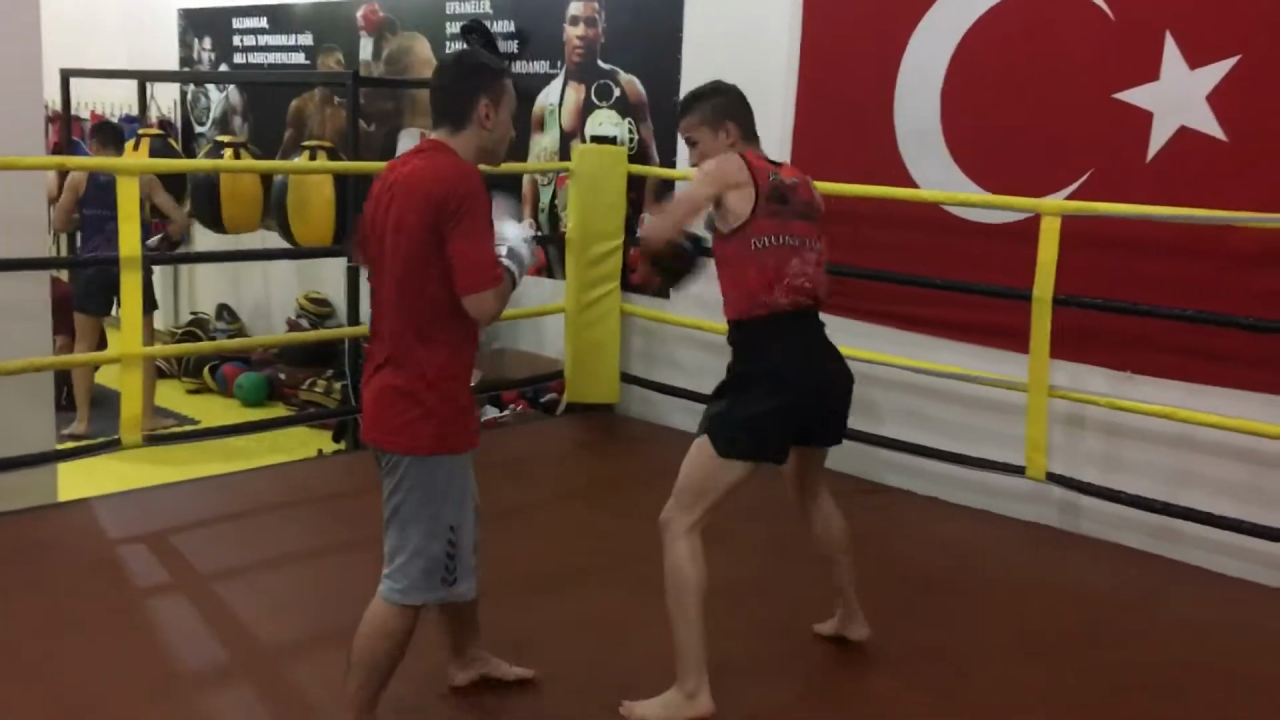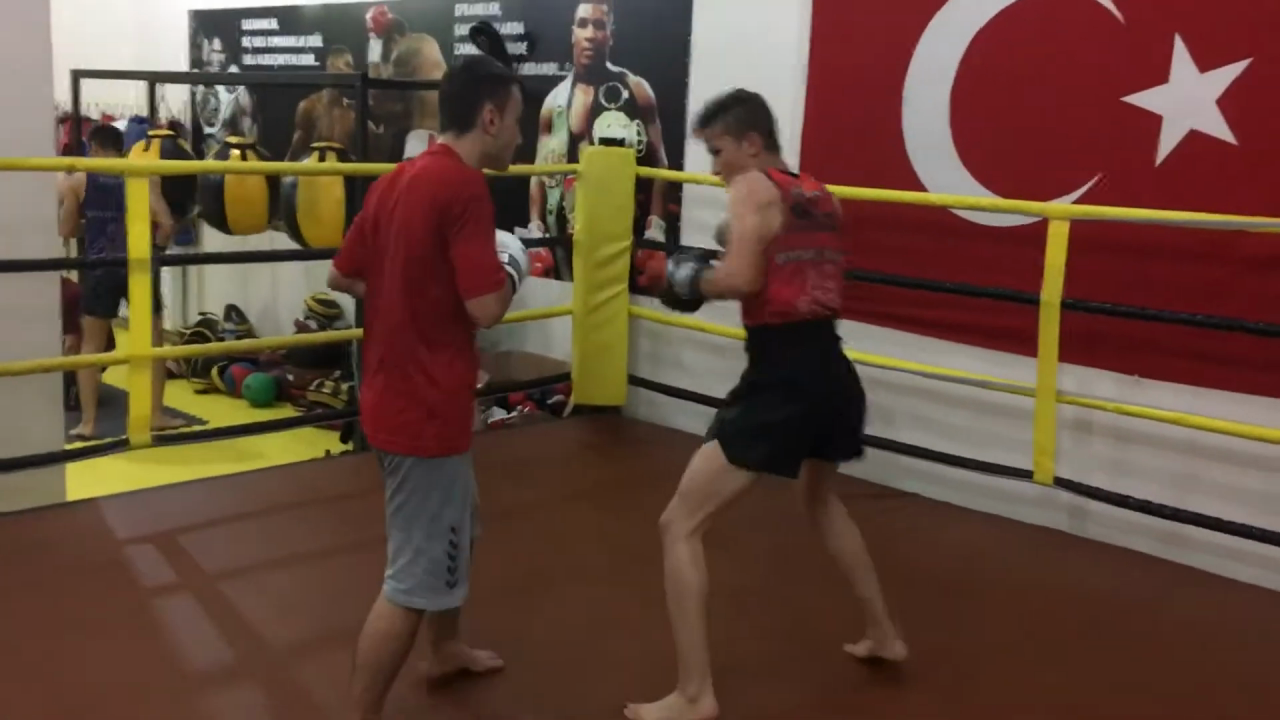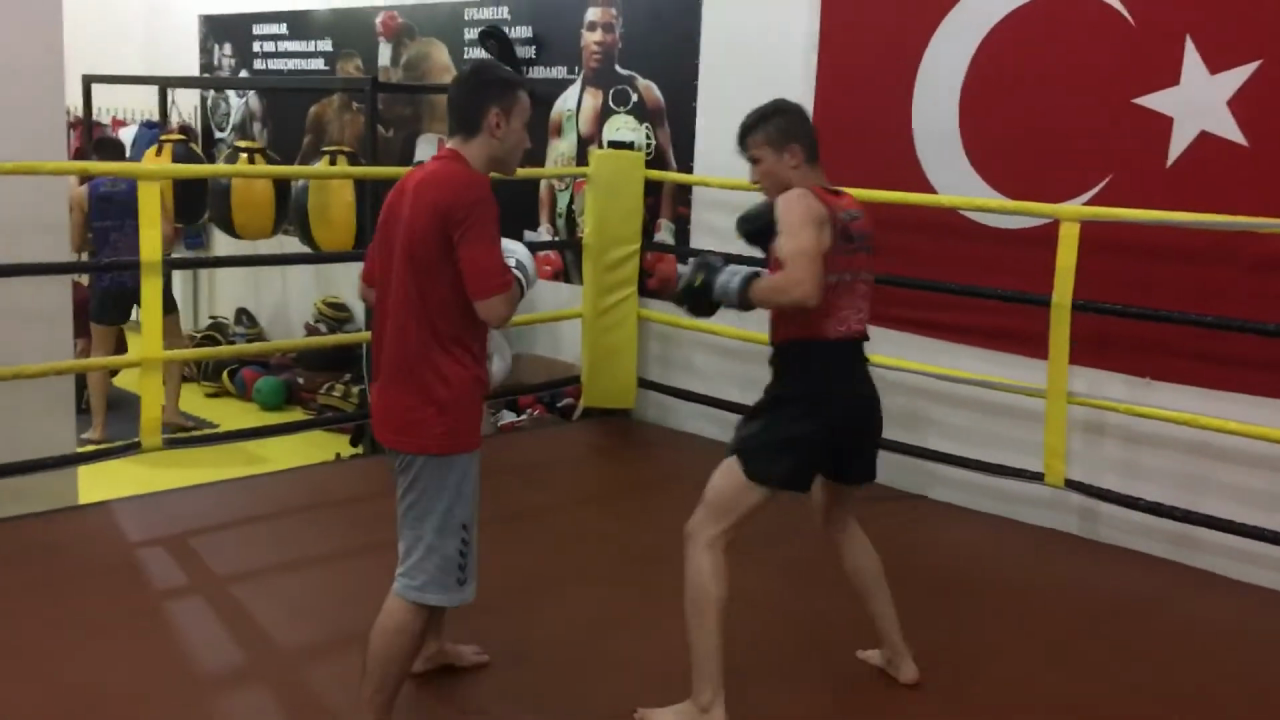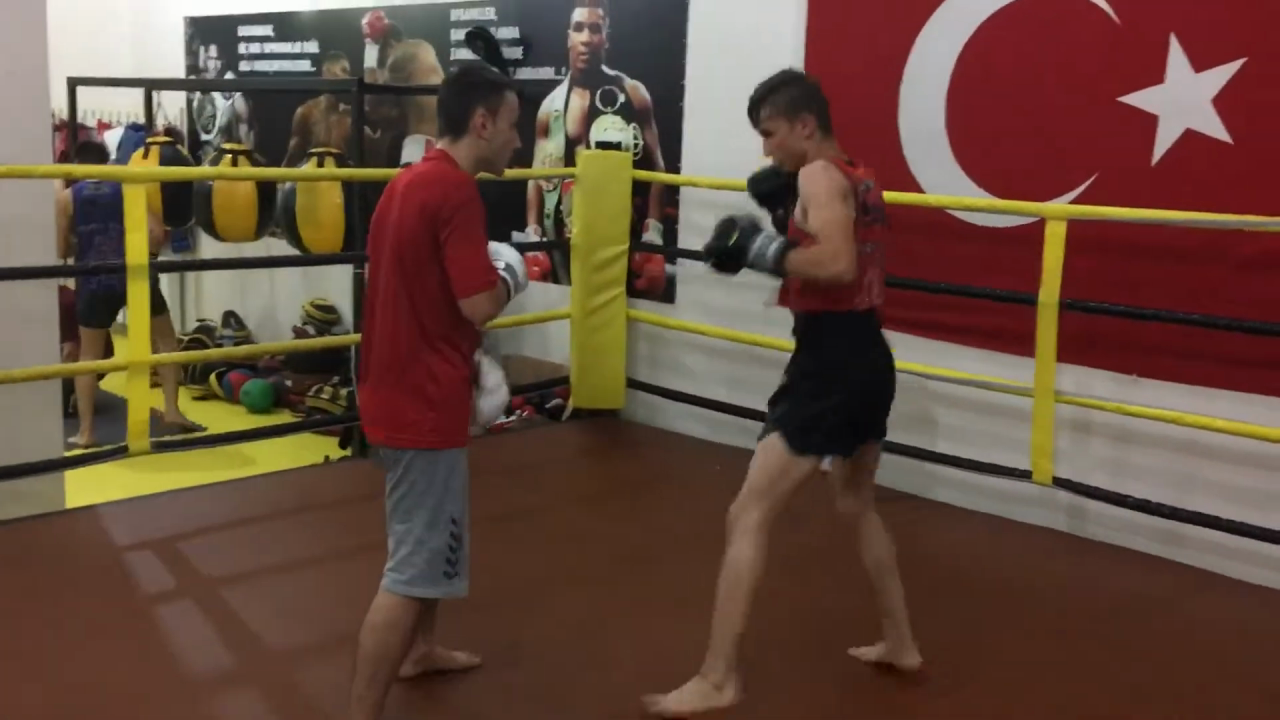
dt=0.1s
person 1, frame 1
left shoulder: (395, 174)
right shoulder: (459, 182)
right elbow: (483, 304)
right wrist: (512, 259)
left hip: (396, 392)
right hip: (424, 407)
left knee: (451, 535)
right knee: (412, 576)
left ankle: (470, 656)
person 1, frame 2
left shoulder: (399, 179)
right shoulder: (465, 188)
left elbow: (344, 276)
right elbow: (485, 307)
right wrist: (511, 265)
left hip: (395, 394)
right hip: (426, 407)
left knee: (448, 532)
right knee: (414, 577)
left ankle: (445, 649)
person 1, frame 3
left shoulder: (412, 184)
right shoulder: (469, 191)
left elbow: (372, 288)
right elbow: (493, 307)
right wrist: (519, 271)
left hip: (403, 394)
right hip: (434, 409)
left knee: (440, 542)
right knee: (424, 574)
left ankle: (431, 645)
person 1, frame 4
left shoulder: (405, 184)
right shoulder: (456, 191)
right elbow: (479, 305)
left wrist: (464, 359)
right wrist: (509, 273)
left hip: (393, 393)
right hip: (424, 406)
left knee: (429, 536)
right knee: (415, 569)
left ankle: (420, 648)
person 2, frame 1
left shoulder: (725, 169)
right shoulder: (800, 185)
left elbow: (658, 234)
left wrist: (662, 220)
left hip: (766, 369)
right hip: (820, 361)
left knee: (678, 523)
right knee: (810, 488)
right ankle: (851, 616)
person 2, frame 2
left shoulder: (752, 187)
right shoulder: (822, 199)
left elbow: (742, 279)
left wrist: (687, 277)
left hip: (779, 377)
right hip: (832, 372)
left knee: (680, 525)
right knee: (821, 503)
right ankle: (883, 634)
person 2, frame 3
left shoulder: (799, 204)
right shoulder: (848, 212)
left elbow: (804, 290)
left wrist: (729, 281)
left hip: (803, 395)
right hip: (853, 389)
left knee: (704, 536)
right knee: (838, 522)
right ankle: (898, 655)
person 2, frame 4
left shoulder: (818, 176)
right shoulder: (861, 179)
left elbow: (836, 265)
left wrist: (761, 245)
right wrist: (787, 212)
left hip: (830, 362)
right hip: (871, 359)
left knee: (748, 516)
right knee: (855, 501)
right ankle: (899, 643)
person 3, frame 1
left shoulder: (79, 177)
right shoulder: (144, 179)
left elbow: (59, 224)
right elbow: (179, 220)
right wrist: (167, 239)
left hip: (93, 269)
left knee: (85, 344)
right knee: (143, 343)
left ankle: (81, 420)
right ankle: (148, 415)
person 3, frame 2
left shoulder: (78, 182)
left elbow: (67, 231)
right elbow: (167, 224)
left hip: (100, 271)
left knee: (92, 346)
right knee: (153, 343)
left ankle: (88, 422)
right ankle: (156, 414)
person 3, frame 3
left shoulder: (82, 194)
left elbow: (77, 245)
right elbow: (167, 232)
left hip: (108, 279)
left knee: (101, 352)
right knee: (174, 340)
left ankle: (97, 427)
right ankle: (172, 409)
person 3, frame 4
left shoulder: (65, 198)
left elbow: (62, 250)
right elbow: (156, 233)
left hip: (95, 282)
left knee: (89, 355)
right knee: (166, 340)
left ankle: (85, 431)
right ankle: (172, 410)
person 4, frame 1
left shoulder: (627, 87)
right shoulder: (546, 99)
left elbow: (649, 159)
right elbow: (533, 169)
right wrist: (527, 227)
right hip: (559, 227)
person 4, frame 2
left shoulder: (635, 90)
right shoulder: (555, 101)
left elbow: (658, 163)
right elbow: (542, 173)
left wrist: (656, 226)
right wrist: (536, 230)
right hip: (569, 229)
person 4, frame 3
left shoulder: (644, 94)
right shoulder: (564, 104)
left elbow: (667, 166)
right elbow: (550, 176)
left wrist: (665, 229)
right wrist: (544, 233)
right hip: (578, 235)
person 4, frame 4
left shoulder: (632, 94)
right shoulder: (551, 105)
left elbow: (655, 166)
right elbow: (538, 176)
left wrist: (653, 230)
right wrist: (532, 234)
right hip: (567, 236)
